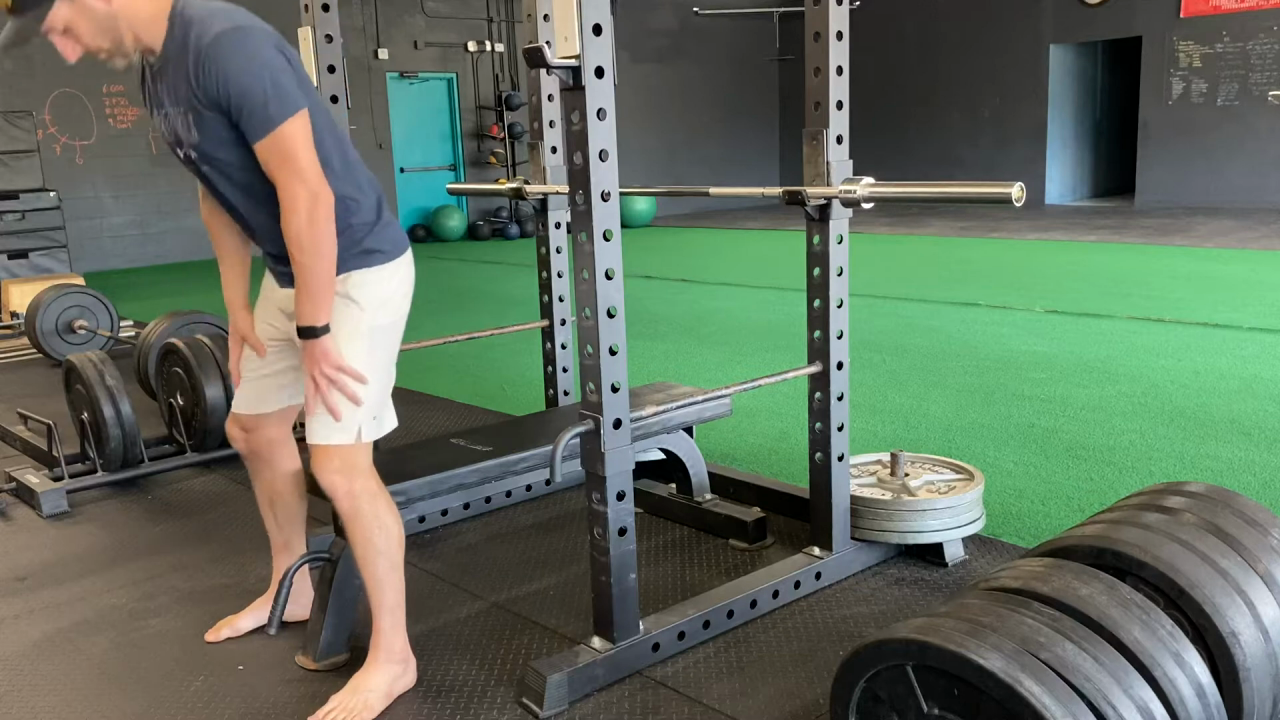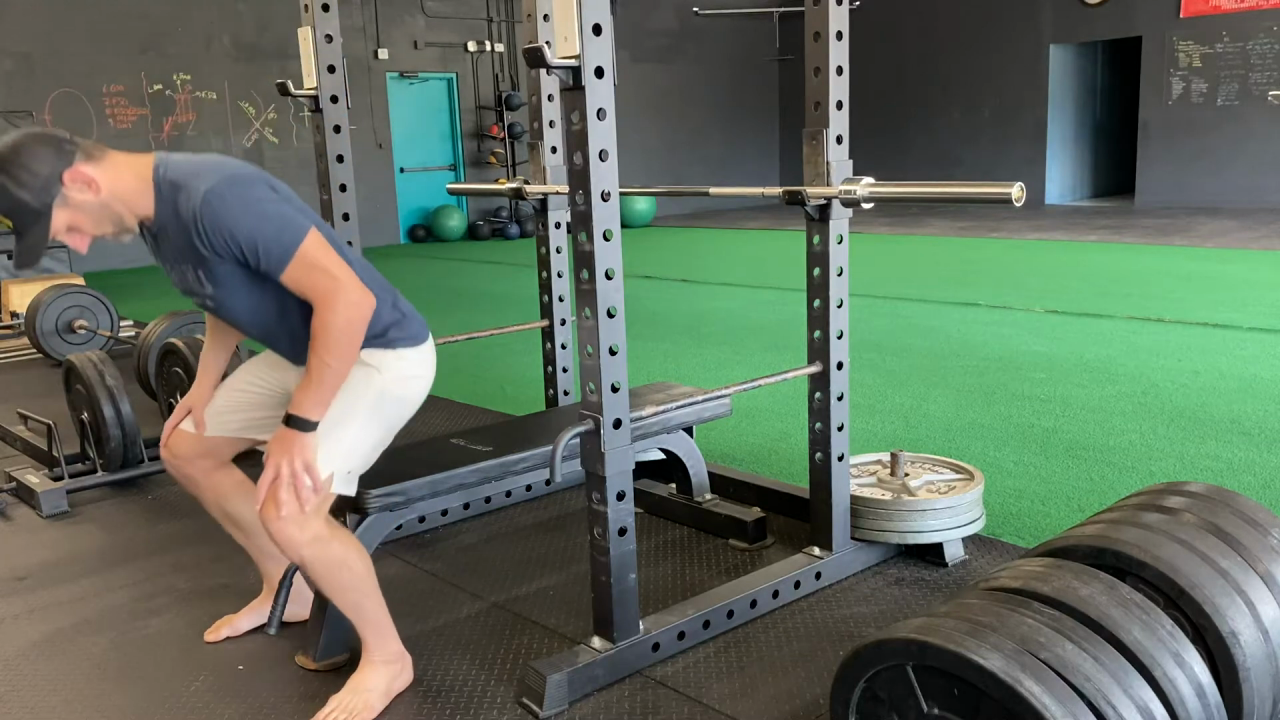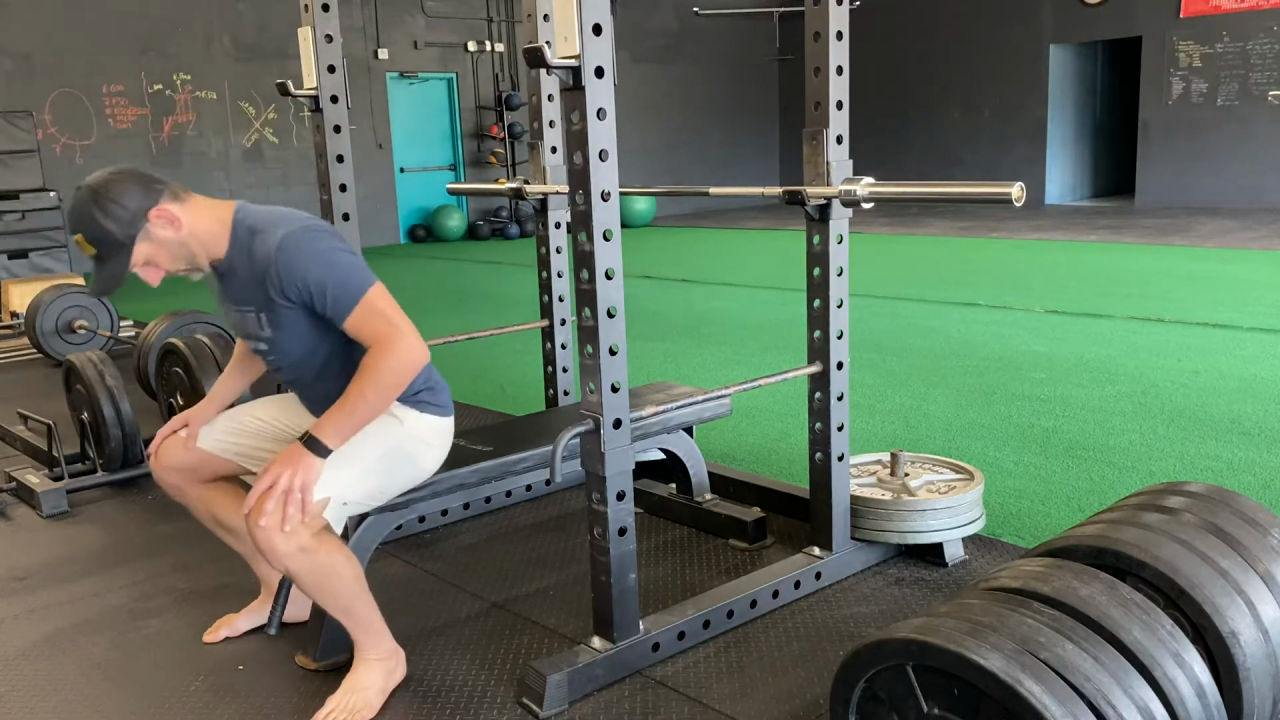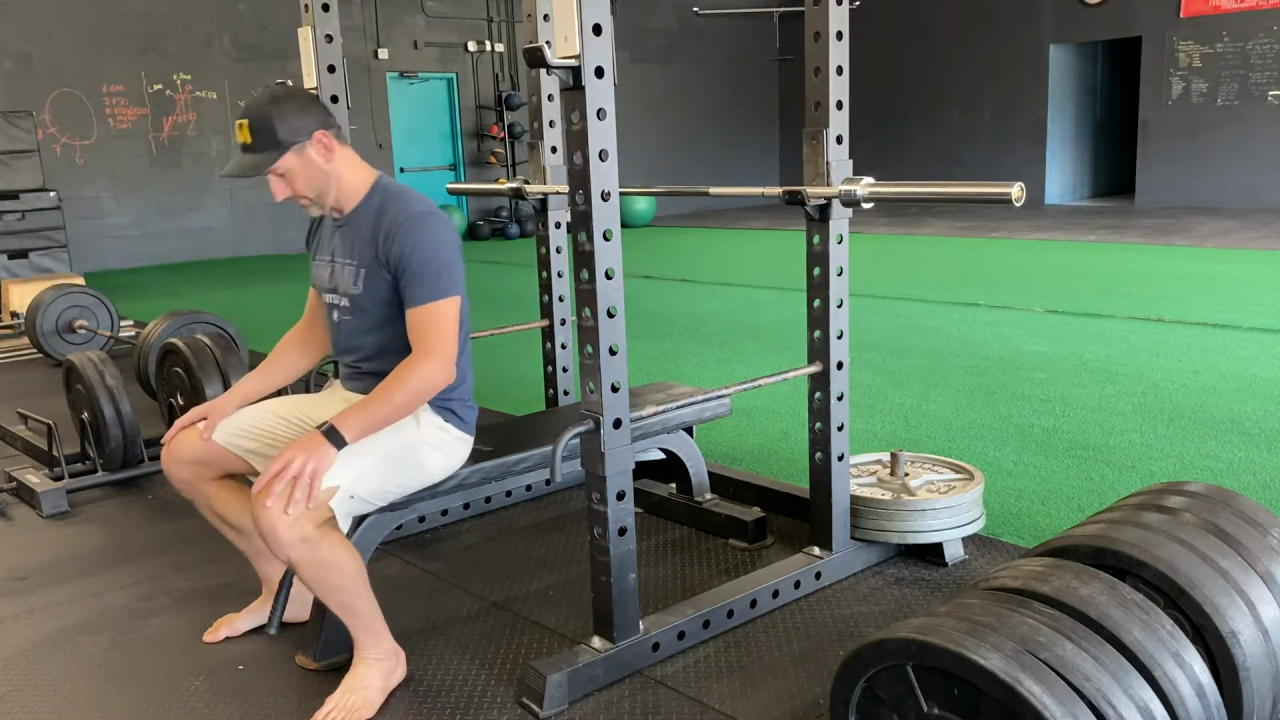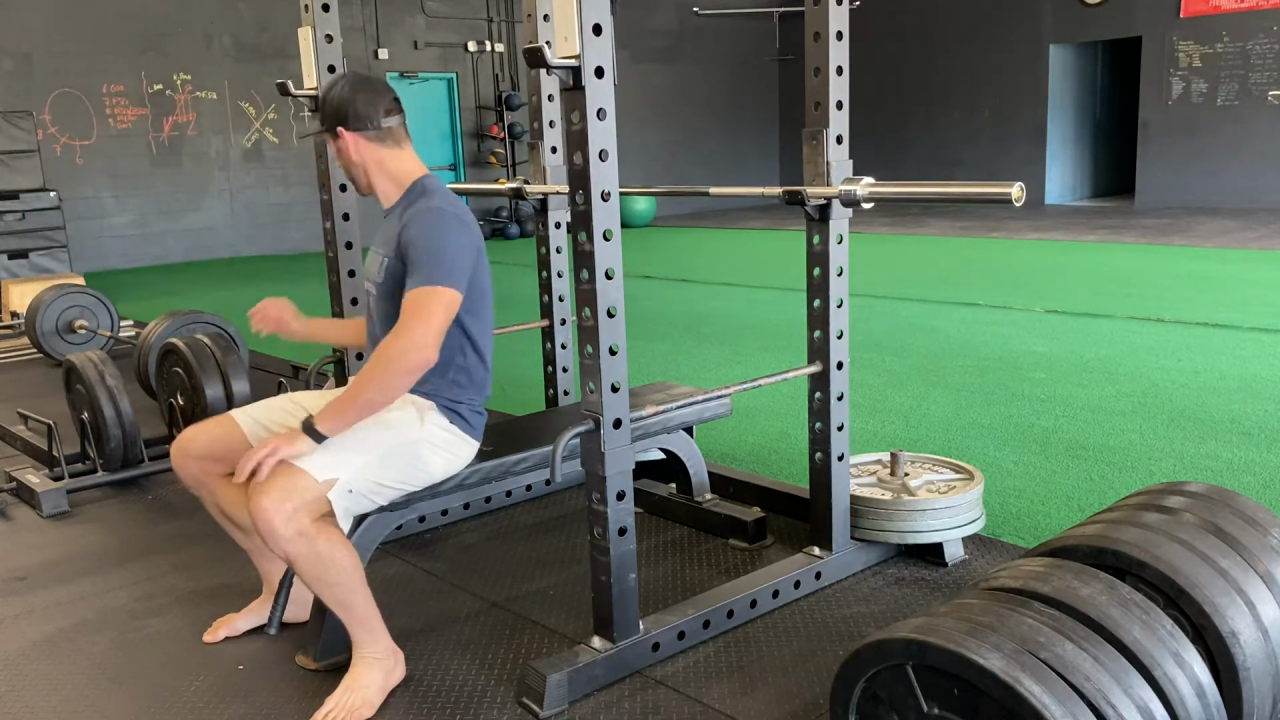
dt=0.5s
person 1, frame 1
right shoulder: (152, 62)
left elbow: (309, 192)
left wrist: (315, 330)
right wrist: (237, 306)
left hip: (357, 268)
right hip: (289, 272)
left knee: (339, 463)
right knee: (254, 431)
left ankle: (391, 657)
right ankle: (290, 589)
person 1, frame 2
left shoulder: (213, 198)
right shoulder: (152, 207)
left elbow: (350, 298)
left wrist: (300, 425)
right wrist: (208, 381)
left hip: (384, 352)
right hip: (307, 350)
left knee: (286, 510)
right knee: (184, 447)
left ankle: (386, 657)
right ankle: (284, 590)
person 1, frame 3
left shoulder: (289, 246)
right shoulder: (219, 249)
left elbow: (405, 347)
left wrist: (313, 448)
right wrist: (212, 405)
left hip: (405, 414)
right hip: (328, 403)
left knee: (273, 519)
right knee: (173, 459)
left ankle: (380, 654)
right ankle: (283, 590)
person 1, frame 4
left shoulder: (414, 225)
right shoulder: (325, 225)
left elbow: (434, 365)
right elbow: (313, 332)
left wrist: (330, 439)
right wrist: (230, 400)
left hip: (425, 419)
right hip: (350, 398)
left knee: (282, 509)
right knee: (184, 455)
left ankle: (379, 652)
right ankle: (284, 588)
person 1, frame 5
left shoulder: (435, 220)
right shoulder: (398, 214)
left elbow: (416, 348)
left wrist: (311, 431)
right wrist: (300, 329)
left hip: (432, 416)
right hip: (372, 397)
left knee: (274, 502)
right knee: (193, 451)
left ankle: (377, 653)
right ankle: (284, 588)
